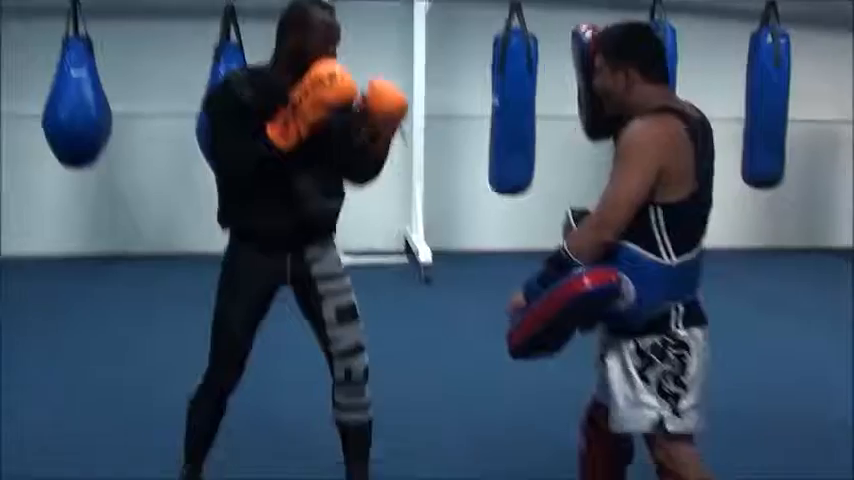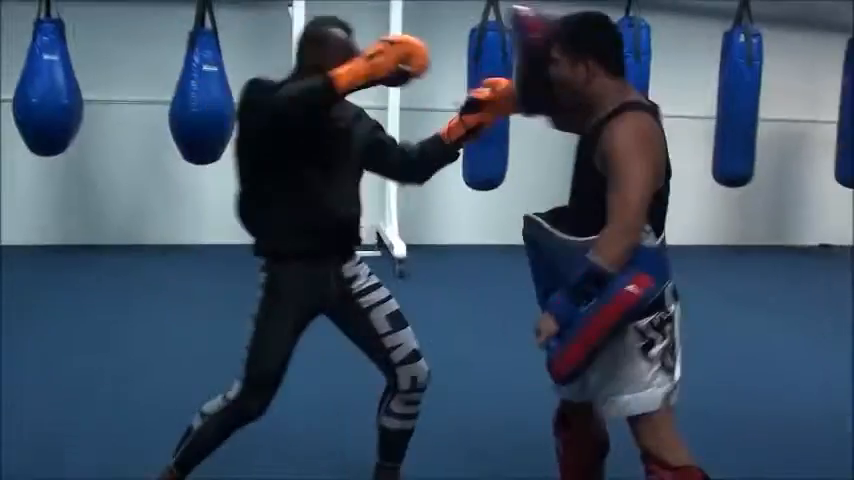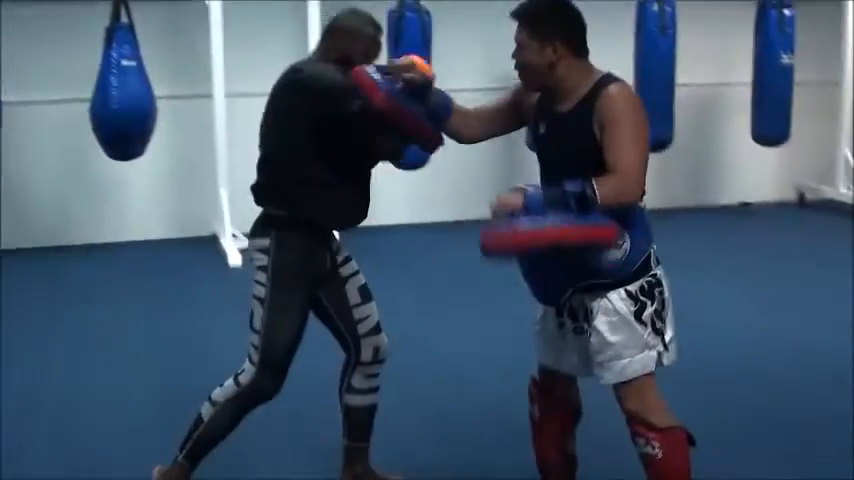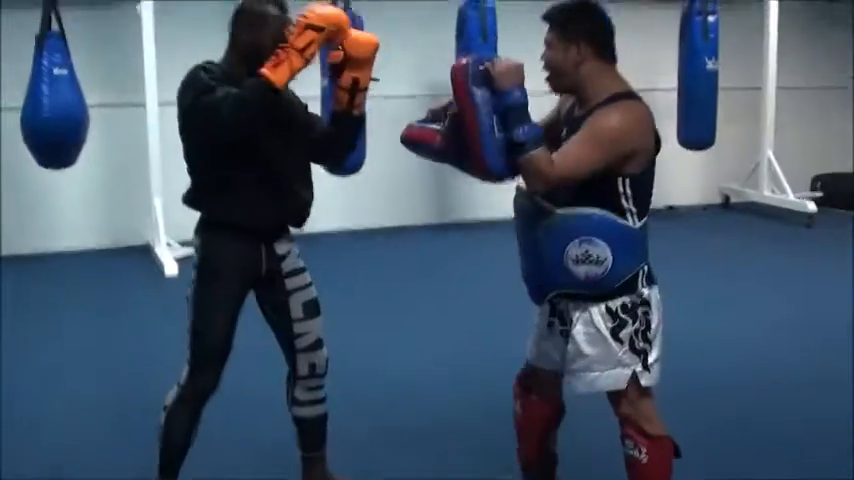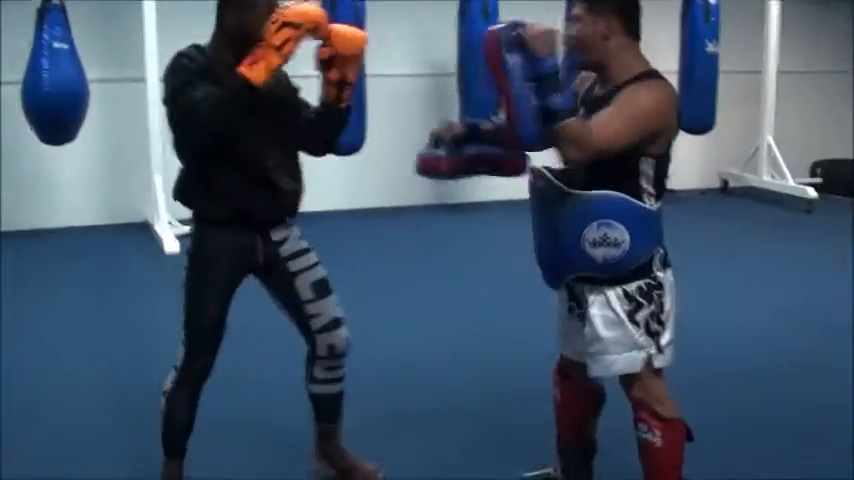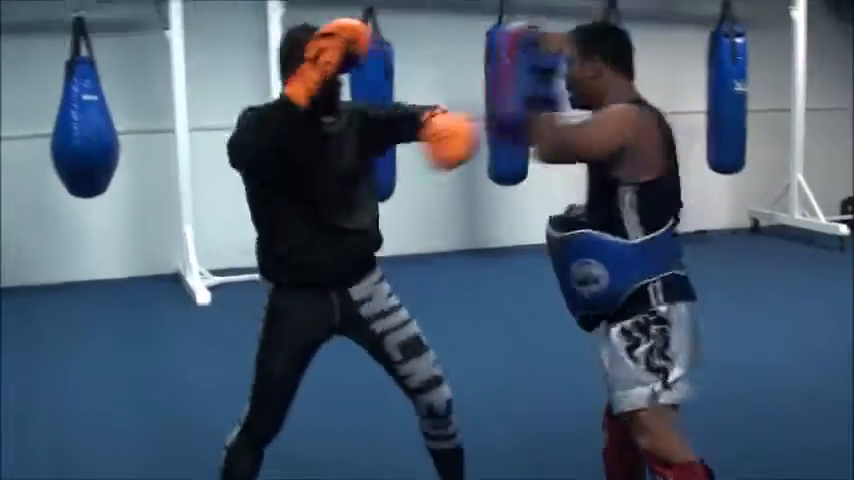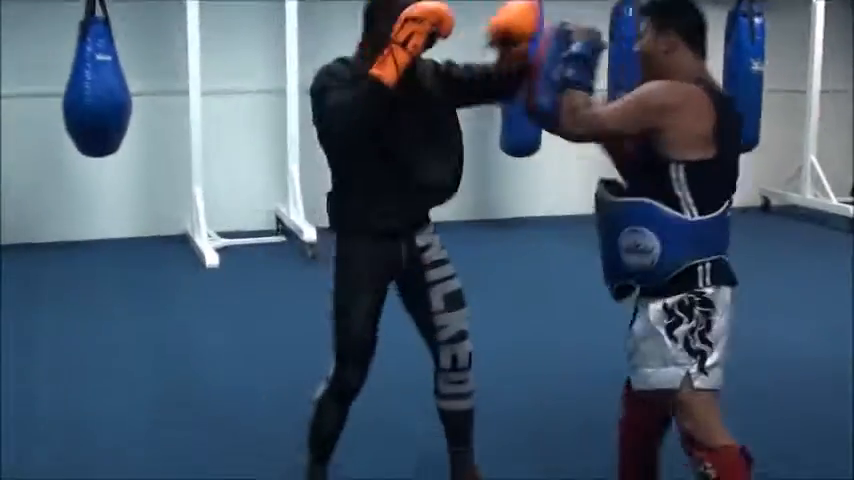
dt=0.3s
person 1, frame 1
right shoulder: (236, 92)
left elbow: (358, 169)
right elbow: (233, 167)
left wrist: (379, 134)
left hip: (314, 249)
right hip: (254, 250)
left knee: (352, 369)
right knee: (222, 373)
person 1, frame 2
left shoulder: (349, 120)
right shoulder: (261, 99)
left elbow: (412, 167)
right elbow: (290, 111)
left wrist: (467, 121)
right wrist: (365, 69)
left hip: (342, 268)
right hip: (292, 273)
left knee: (409, 369)
right knee: (252, 395)
person 1, frame 3
left shoulder: (318, 89)
right shoulder: (311, 82)
right elbow: (380, 127)
left hip: (318, 240)
right hip: (286, 243)
left knee: (369, 348)
right knee: (262, 375)
person 1, frame 4
left shoulder: (278, 93)
right shoulder: (205, 82)
left elbow: (334, 153)
right elbow: (228, 124)
left wrist: (350, 87)
right wrist: (289, 60)
left hip: (277, 245)
right hip: (224, 244)
left knee: (311, 360)
right knee: (202, 375)
person 1, frame 5
left shoulder: (272, 78)
right shoulder: (190, 69)
left elbow: (317, 140)
right elbow: (206, 124)
left wrist: (338, 81)
right wrist: (266, 57)
left hip: (277, 230)
right hip: (219, 235)
left knee: (331, 337)
right knee: (197, 359)
person 1, frame 6
left shoulder: (354, 119)
right shoulder: (261, 126)
left elbow: (421, 116)
right elbow: (248, 156)
left wrist: (444, 122)
right wrist: (309, 76)
left hip: (362, 285)
right hip: (297, 297)
left knee: (434, 398)
right knee: (261, 422)
person 1, frame 7
left shoulder: (428, 76)
right shoulder: (337, 83)
left elbow: (500, 82)
right elbow: (345, 128)
left wrist: (514, 52)
right wrist: (396, 54)
left hip: (417, 236)
right hip: (362, 242)
left knee: (455, 354)
right knee: (349, 371)
person 2, frame 1
left shoulder: (648, 132)
right shoulder: (686, 118)
left elbow: (602, 229)
left hip: (658, 323)
right hip: (642, 313)
right knee: (602, 425)
person 2, frame 2
left shoulder: (627, 127)
right shoulder: (602, 111)
left elbow: (621, 236)
right elbow: (544, 106)
left wrist: (560, 306)
right wrist: (535, 50)
left hip: (634, 308)
right hip: (598, 304)
left knee: (655, 437)
right knee: (575, 417)
person 2, frame 3
left shoulder: (613, 99)
right shoulder: (536, 97)
left elbow: (626, 188)
right elbow: (470, 126)
left wrist: (537, 201)
right wrist: (420, 91)
left hip: (619, 280)
right hip: (566, 278)
left knee: (639, 400)
right knee: (551, 384)
person 2, frame 4
left shoulder: (624, 117)
right shoulder: (579, 104)
left elbow: (545, 173)
right elbow: (531, 148)
left wrist: (511, 97)
right wrist: (497, 109)
left hip: (615, 291)
right hip: (569, 284)
left knee: (632, 404)
right knee: (535, 383)
person 2, frame 5
left shoulder: (649, 97)
right shoulder: (589, 82)
left elbow: (579, 145)
right elbow: (546, 131)
left wrist: (545, 66)
right wrist: (473, 132)
left hip: (627, 273)
right hip: (581, 265)
left knee: (643, 387)
right knee: (571, 374)
person 2, frame 6
left shoulder: (625, 118)
right shoulder: (626, 120)
left elbow: (553, 145)
right wrist: (586, 216)
left hip: (645, 302)
right hip: (633, 302)
left knee: (649, 429)
right knee: (623, 419)
person 2, frame 7
left shoulder: (668, 97)
right shoulder: (713, 104)
left elbow: (574, 123)
left wrist: (576, 53)
right wrist: (615, 142)
left hip: (687, 284)
right hip: (672, 279)
left knee: (694, 409)
right knee: (643, 390)
